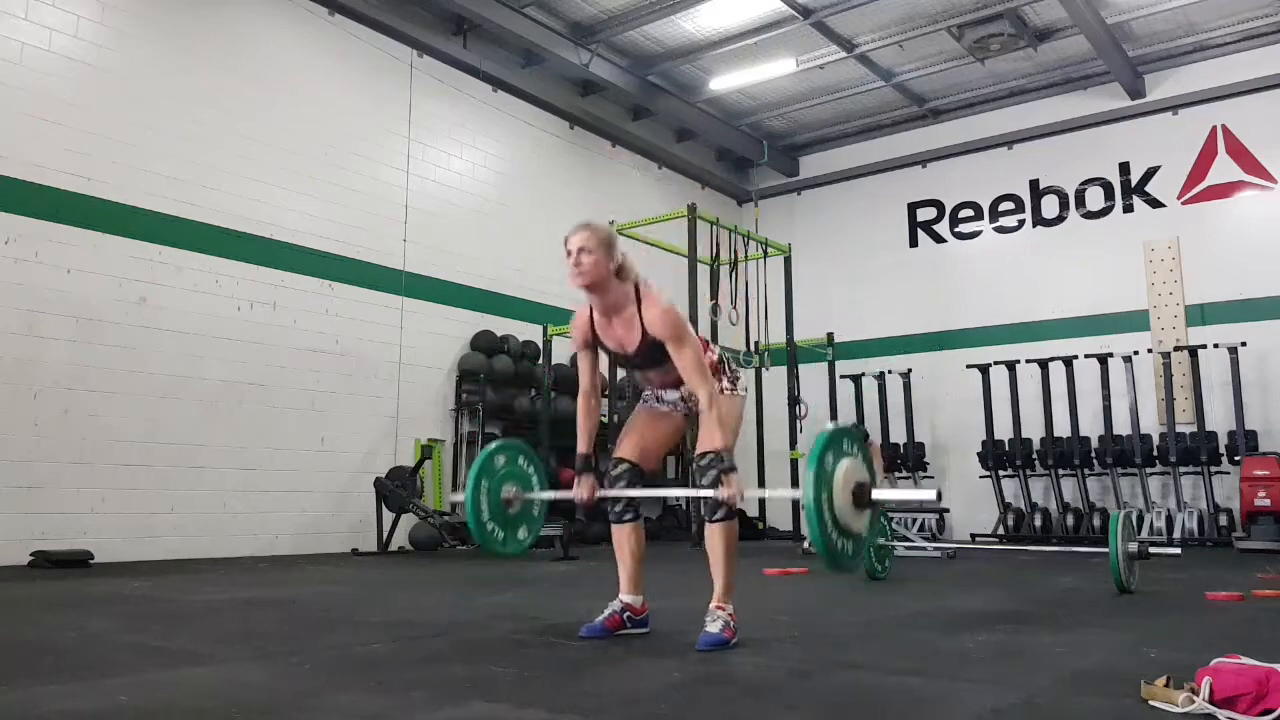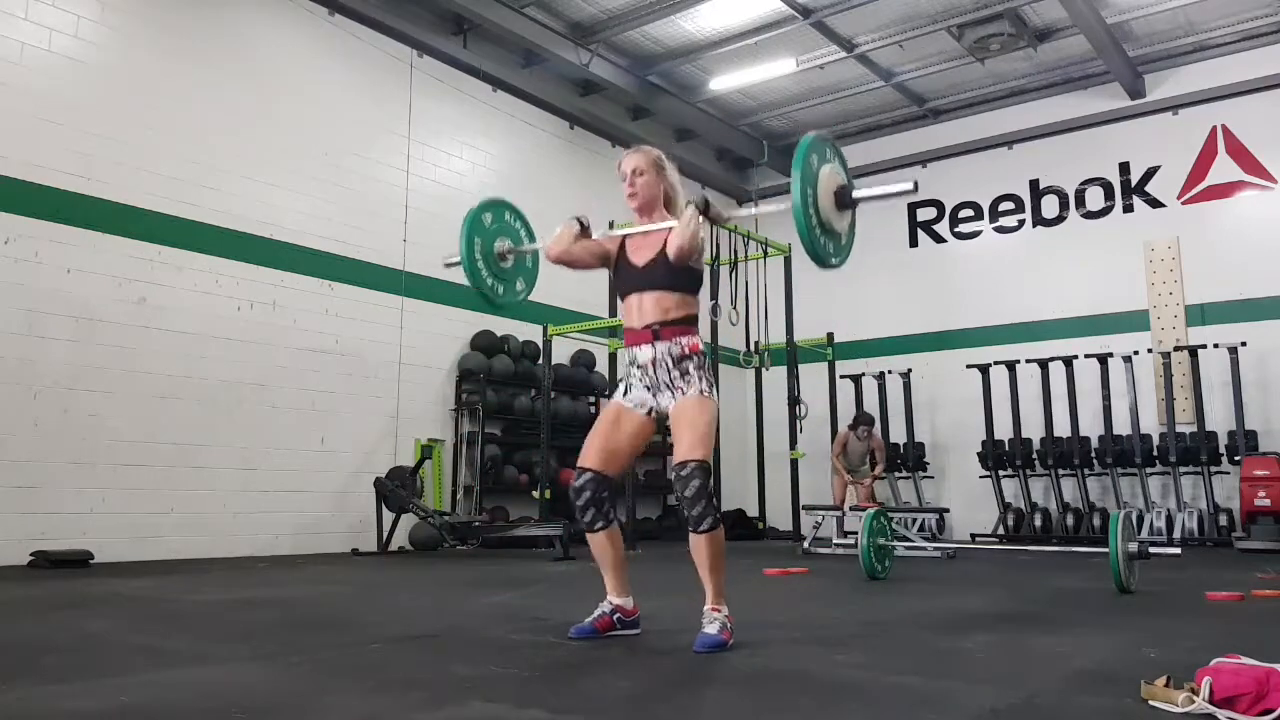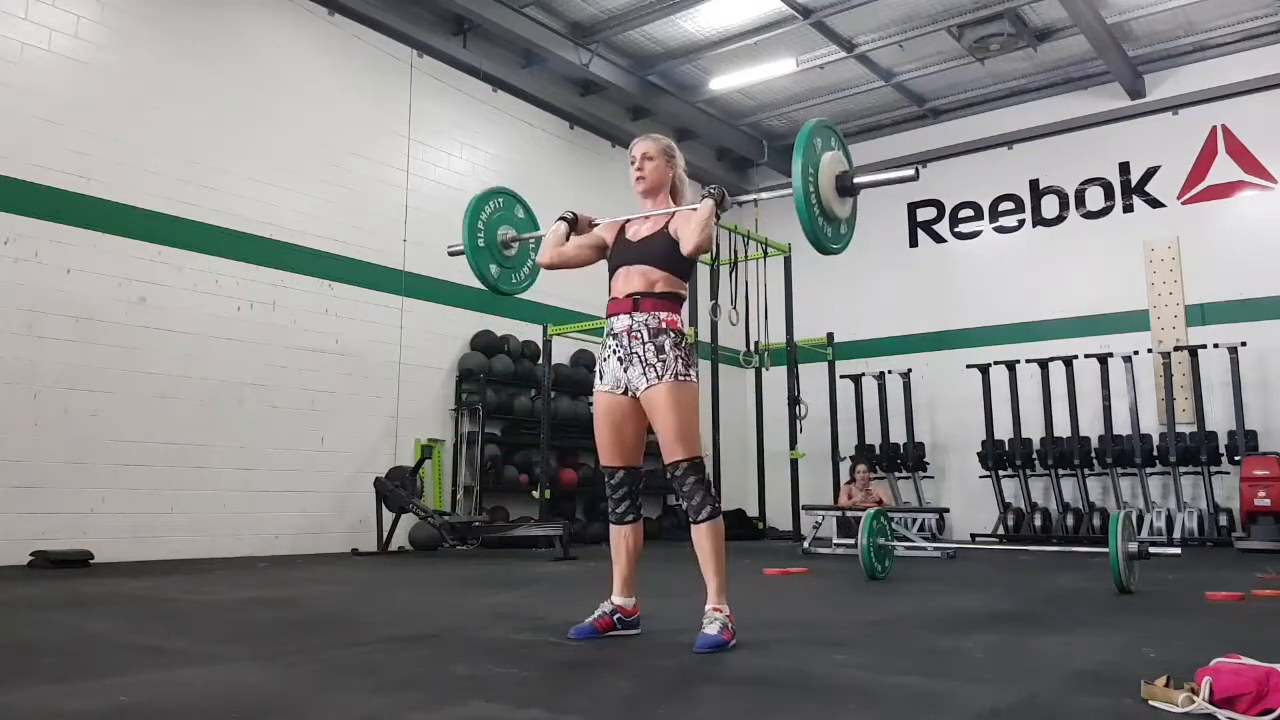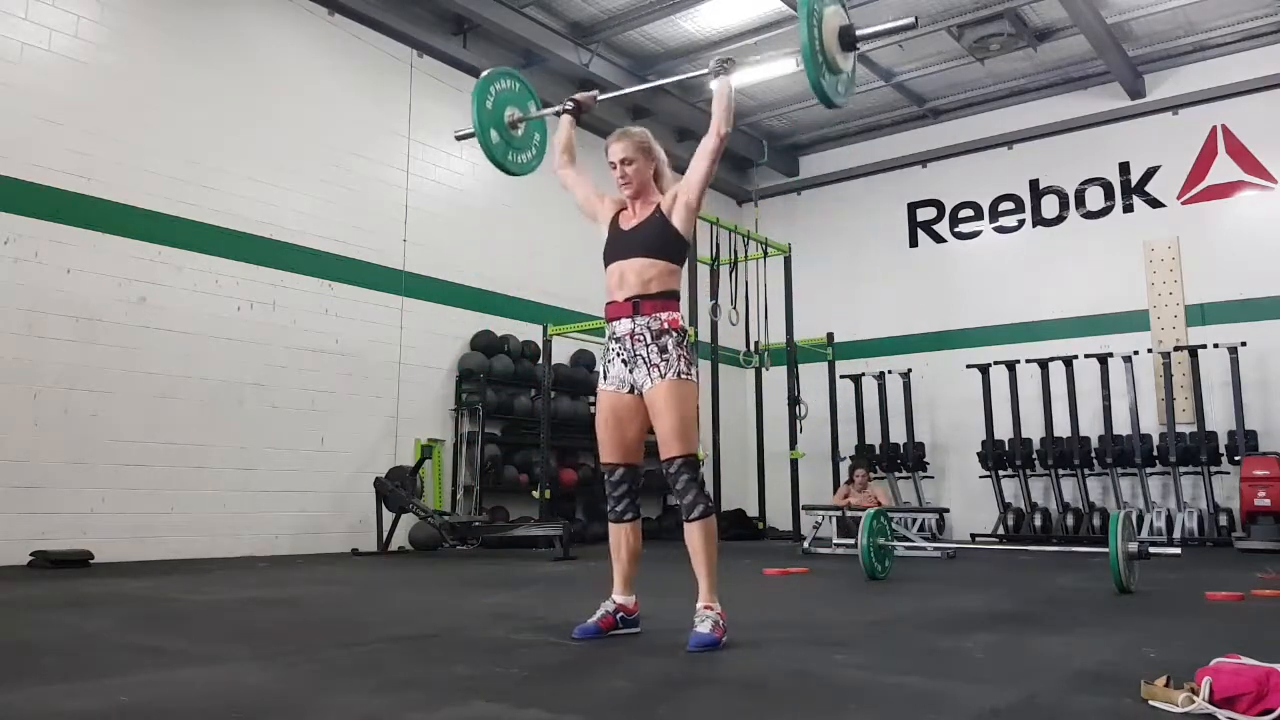
dt=1s
person 1, frame 1
left shoulder: (656, 310)
right shoulder: (584, 322)
left elbow: (704, 393)
right elbow: (588, 397)
left wrist: (727, 469)
right wrist: (584, 468)
left hip: (715, 383)
right hip: (662, 395)
left knee: (708, 473)
right knee: (618, 476)
left ankle: (722, 611)
right ankle: (631, 603)
person 1, frame 2
left shoulder: (683, 234)
right shoulder: (618, 245)
left elbow: (680, 244)
right elbow: (556, 251)
left wrist: (697, 212)
right wrist: (578, 226)
left hip: (681, 367)
right hip: (635, 372)
left knee: (691, 481)
right knee: (587, 484)
left ankle: (716, 612)
right ankle: (620, 605)
person 1, frame 3
left shoulder: (682, 218)
right shoulder: (614, 228)
left elbow: (696, 243)
right elbow: (547, 257)
left wrist: (711, 203)
right wrist: (569, 226)
left hip: (661, 344)
right hip: (615, 347)
left knee: (686, 476)
right knee: (619, 485)
left ankle: (717, 611)
right ankle: (622, 604)
person 1, frame 4
left shoulder: (678, 202)
right shoulder: (610, 211)
left elbow: (717, 134)
right elbow: (563, 163)
left wrist: (722, 79)
right wrist: (571, 112)
left hip: (662, 340)
right hip: (616, 346)
left knee: (682, 474)
right knee: (617, 483)
left ankle: (709, 609)
right ankle: (622, 602)
